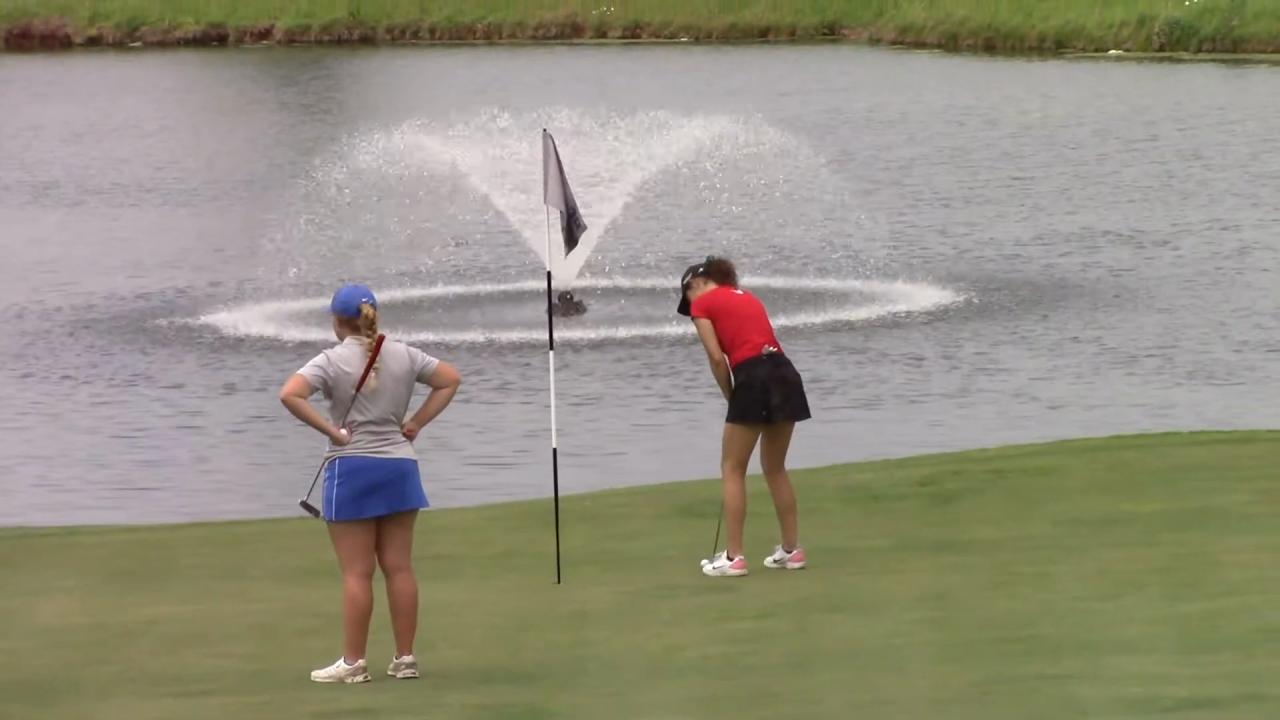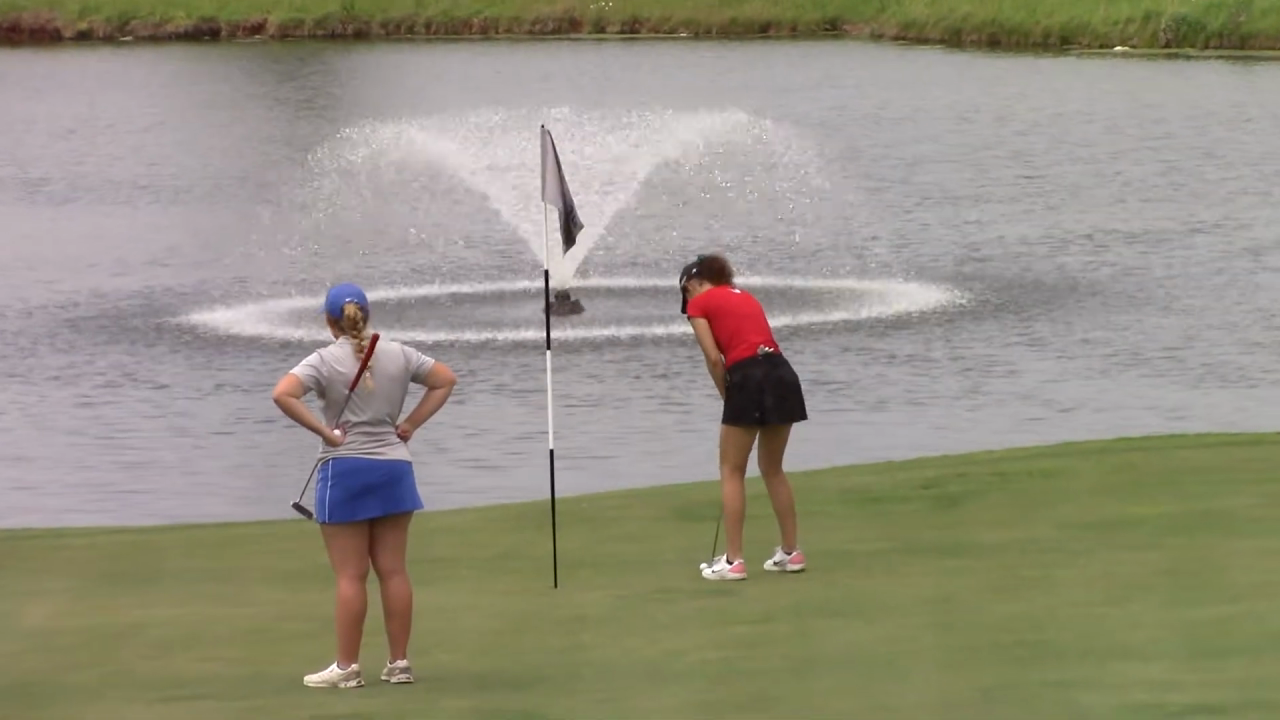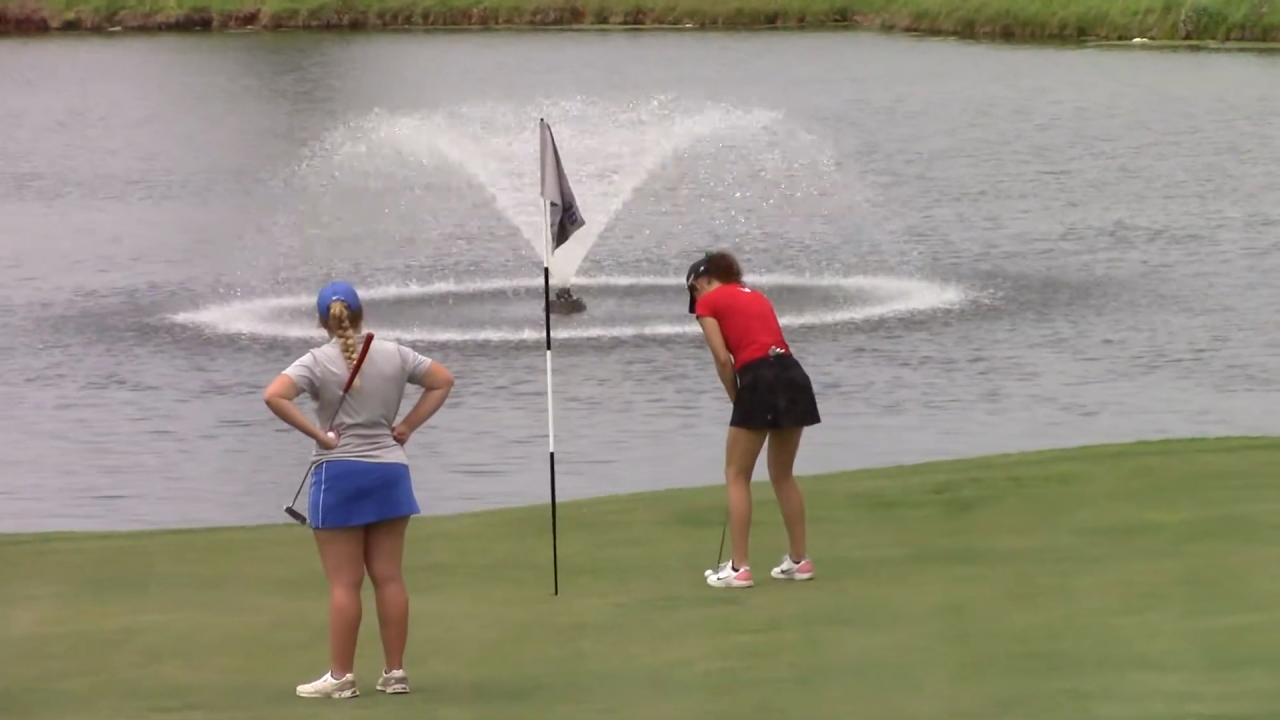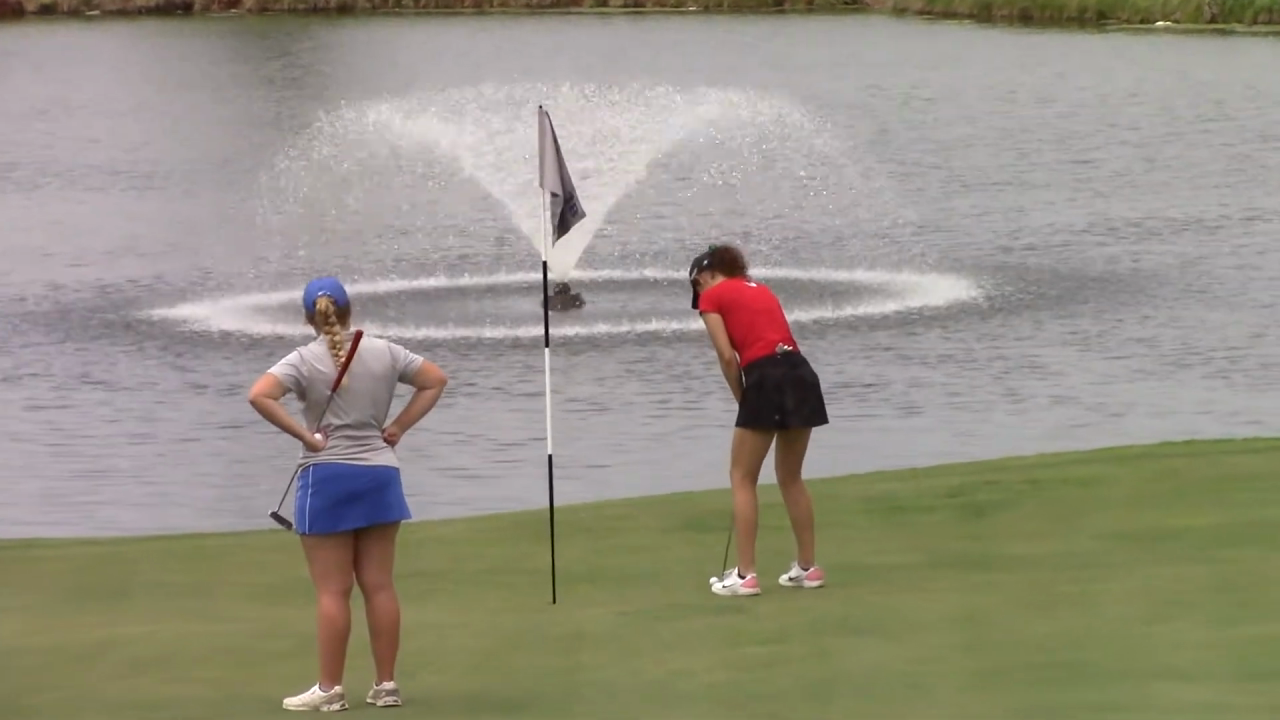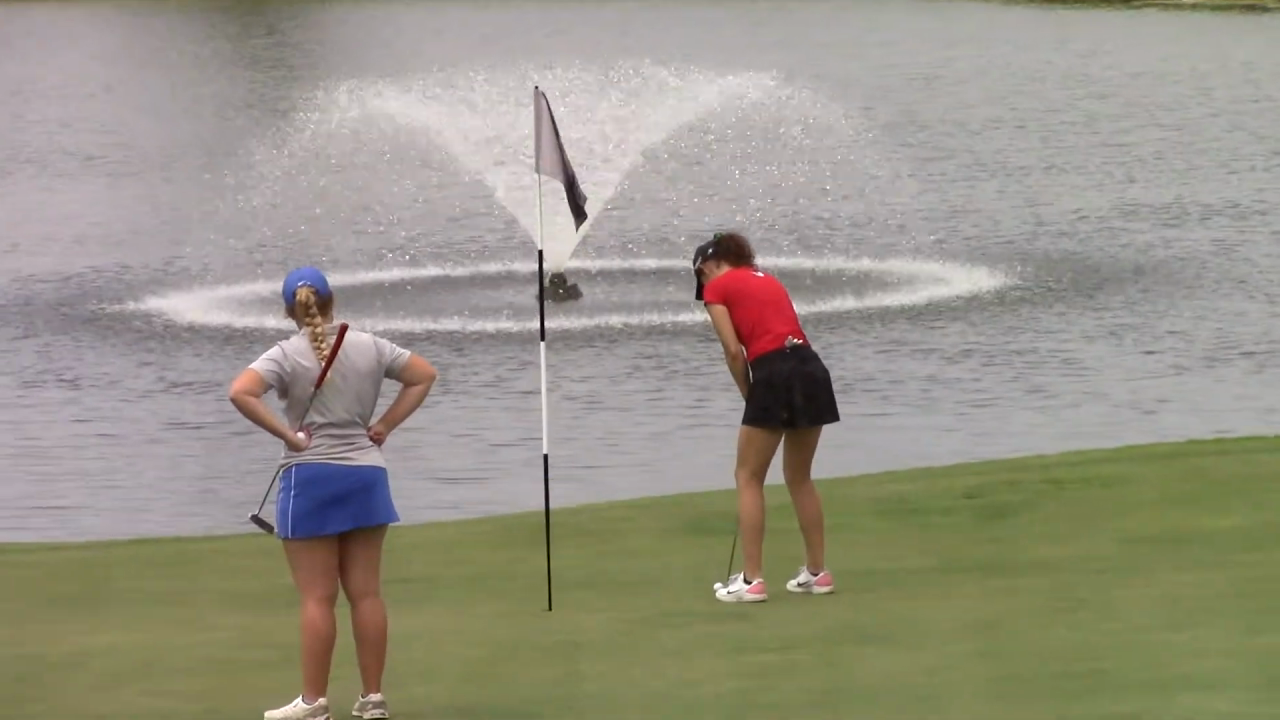
dt=0.4s
person 1, frame 1
left shoulder: (331, 360)
right shoulder: (404, 355)
left elbow: (289, 394)
right elbow: (451, 379)
left wrist: (332, 432)
right wrist: (417, 422)
left hip: (353, 470)
right hip: (400, 467)
left knee: (357, 573)
right knee: (399, 568)
left ankle: (354, 662)
right ankle: (405, 658)
person 1, frame 2
left shoulder: (325, 360)
right shoulder: (398, 354)
left elbow: (282, 395)
right elbow: (447, 380)
left wrist: (324, 432)
right wrist: (411, 424)
left hip: (345, 471)
right hip: (394, 469)
left knee: (350, 576)
right knee: (393, 571)
left ankle: (347, 667)
right ankle: (399, 663)
person 1, frame 3
left shoulder: (317, 361)
right shoulder: (394, 354)
left elbow: (274, 396)
right elbow: (444, 380)
left wrist: (318, 435)
right wrist: (409, 425)
left hip: (340, 475)
right hip: (390, 472)
left knee: (344, 583)
right knee: (389, 578)
left ankle: (341, 676)
right ankle: (395, 672)
person 1, frame 4
left shoulder: (304, 360)
right shoulder: (384, 352)
left elbow: (259, 396)
right elbow: (436, 380)
left wrist: (305, 436)
right wrist: (399, 427)
left hip: (327, 478)
right hip: (380, 476)
left knee: (332, 592)
right knee: (379, 586)
left ankle: (330, 689)
right ankle: (386, 685)
person 1, frame 5
left shoulder: (285, 355)
right shoulder: (370, 346)
left elbow: (240, 393)
right elbow: (425, 375)
left wrist: (287, 435)
right wrist: (386, 425)
left hip: (310, 480)
right hip: (366, 477)
left knee: (316, 599)
right knee: (366, 593)
person 2, frame 1
left shoulder: (701, 304)
right shoulder: (747, 297)
left elbow: (718, 358)
left wrist: (730, 397)
right wrist: (737, 397)
left hip: (754, 380)
right hip: (785, 375)
left knee: (732, 469)
right knee: (775, 468)
left ankle: (734, 557)
right ankle: (791, 550)
person 2, frame 2
left shoulder: (698, 303)
right shoulder: (745, 296)
left elbow: (714, 359)
left wrist: (727, 398)
right wrist: (734, 396)
left hip: (750, 380)
right hip: (782, 374)
left knee: (731, 472)
right knee: (772, 469)
left ankle: (733, 560)
right ankle: (791, 551)
person 2, frame 3
left shoulder: (707, 302)
right shoulder: (755, 295)
left elbow: (723, 359)
left wrist: (736, 399)
right wrist: (742, 398)
left hip: (760, 383)
right hip: (793, 376)
left knee: (737, 475)
right knee: (782, 474)
left ankle: (739, 567)
right ankle: (799, 559)
person 2, frame 4
left shoulder: (711, 297)
right shoulder: (760, 289)
left elbow: (728, 357)
left wrist: (741, 399)
right wrist: (748, 398)
left hip: (766, 381)
right hip: (801, 375)
left knee: (742, 478)
right knee: (790, 477)
left ankle: (745, 574)
right ankle: (808, 567)
person 2, frame 5
left shoulder: (716, 287)
right shoulder: (768, 279)
left elbow: (734, 351)
left wrist: (748, 395)
right wrist: (755, 394)
left hip: (775, 377)
right hip: (811, 370)
left knee: (748, 478)
right knee: (799, 477)
left ankle: (752, 580)
right ankle: (817, 572)
